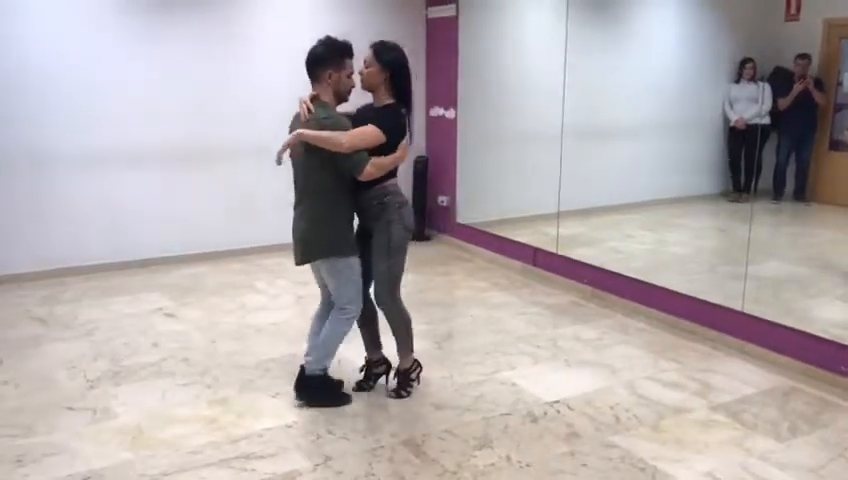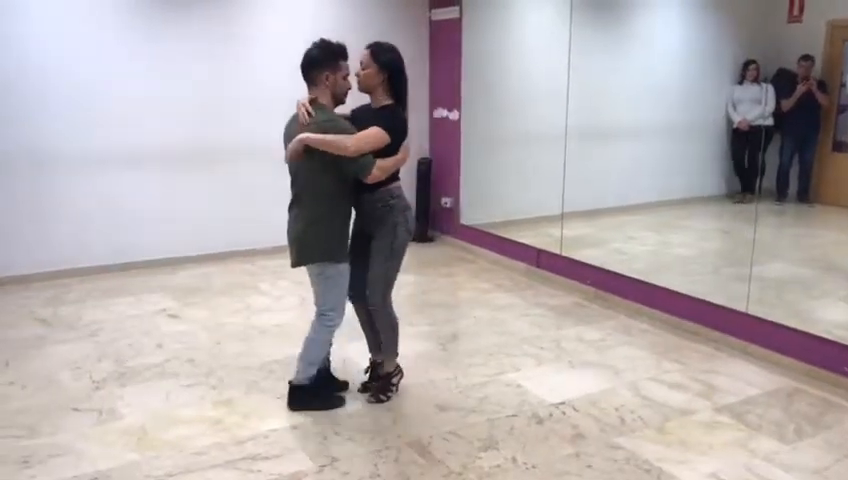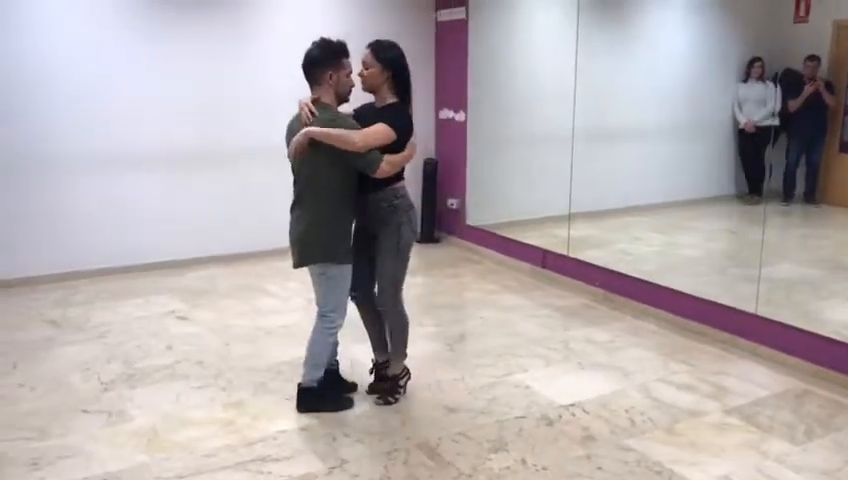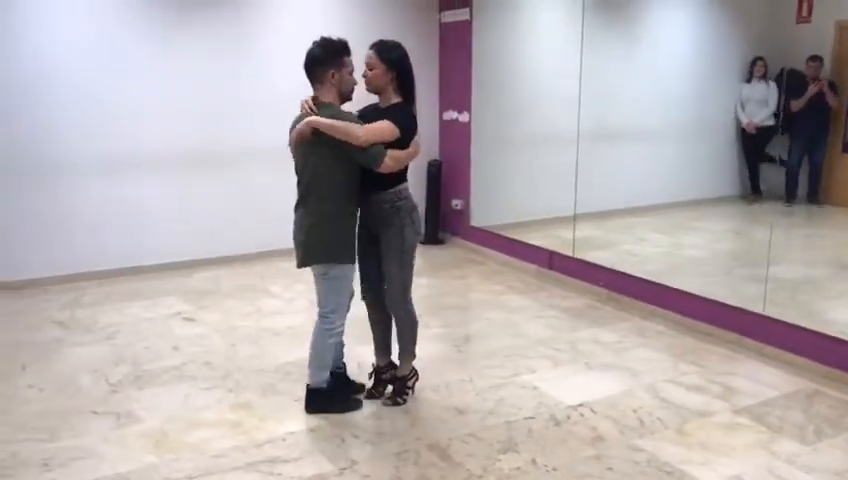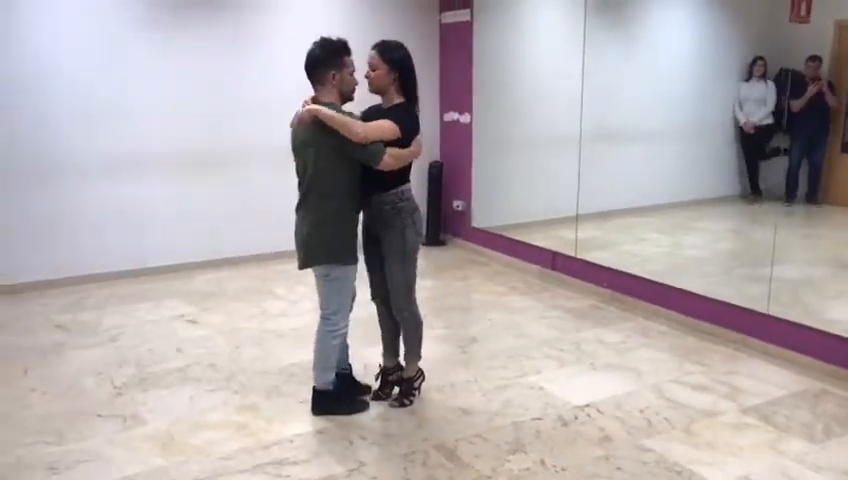
dt=0.2s
person 1, frame 1
left shoulder: (301, 118)
right shoulder: (330, 123)
right elbow: (365, 170)
right wrist: (399, 156)
left hip: (311, 228)
right hip: (329, 233)
left knee: (331, 301)
right knee: (348, 306)
left ankle: (310, 372)
right ankle: (315, 379)
person 1, frame 2
left shoulder: (296, 122)
right shoulder: (332, 126)
right elbow: (371, 172)
right wrist: (401, 157)
left hip: (306, 229)
right hip: (323, 236)
left knee: (328, 306)
right knee: (330, 313)
left ankle: (319, 372)
right ankle: (302, 387)
person 1, frame 3
left shoulder: (298, 121)
right shoulder: (337, 124)
right elbow: (379, 167)
right wrist: (408, 154)
left hip: (309, 229)
right hip: (325, 235)
left knee: (333, 307)
right knee: (331, 314)
left ankle: (328, 373)
right ankle: (311, 389)
person 1, frame 4
left shoulder: (301, 121)
right shoulder: (339, 121)
right elbow: (384, 162)
left hip: (314, 228)
right hip: (329, 234)
left knee: (338, 306)
right knee: (331, 314)
left ankle: (336, 374)
right ankle: (318, 390)
person 1, frame 5
left shoulder: (303, 122)
right elbow: (385, 160)
right wrist: (414, 151)
left hip: (316, 229)
right hip: (330, 235)
left knee: (341, 306)
right knee: (333, 315)
left ankle: (341, 375)
right ankle: (325, 393)
person 2, frame 1
left shoulder: (391, 117)
right shoulder: (367, 111)
left elbow: (345, 144)
right elbow: (336, 126)
left wrist: (299, 135)
right wrist: (311, 104)
left hip: (389, 212)
right hip: (368, 214)
left knee: (385, 295)
right knee: (356, 291)
left ankle: (408, 365)
right ankle: (375, 360)
person 2, frame 2
left shoulder: (391, 118)
right shoulder: (362, 112)
left elbow: (351, 147)
left wrist: (305, 138)
right wrist: (307, 107)
left hip: (390, 214)
right hip: (365, 215)
left knee: (377, 297)
right knee: (356, 292)
left ankle: (391, 368)
right ankle: (378, 362)
person 2, frame 3
left shoulder: (398, 116)
right shoulder: (365, 111)
left elbow: (358, 142)
right elbow: (337, 125)
left wrist: (310, 132)
right wrist: (310, 107)
left hip: (394, 214)
right hip: (366, 214)
left knee: (387, 297)
right knee: (360, 292)
left ankle: (398, 370)
right ankle: (382, 362)
person 2, frame 4
left shoulder: (402, 116)
right shoulder: (370, 111)
left elbow: (361, 137)
left wrist: (314, 122)
right wrist: (313, 108)
left hip: (397, 215)
right hip: (369, 214)
left knee: (397, 298)
right knee: (371, 294)
left ankle: (406, 371)
right ankle: (383, 365)
person 2, frame 5
left shoulder: (404, 117)
right shoulder: (374, 112)
left elbow: (360, 134)
left wrist: (317, 111)
right wrist: (316, 108)
left hip: (399, 215)
right hip: (373, 214)
left knee: (401, 299)
right knee: (381, 297)
left ankle: (412, 372)
right ankle: (391, 366)
person 3, frame 1
left shoulder: (816, 83)
left elbow: (822, 101)
right elbow: (781, 106)
left wrist: (811, 88)
right wrist: (794, 91)
left hip: (808, 130)
right hip: (787, 129)
left knee: (804, 162)
right knee: (782, 161)
left ankle: (800, 192)
right ankle: (778, 192)
person 3, frame 2
left shoulder: (819, 84)
left elbow: (825, 103)
right elbow: (784, 107)
left wrist: (815, 89)
right wrist: (798, 93)
left hip: (811, 131)
right hip: (791, 130)
left knee: (807, 163)
right knee: (785, 162)
left ankle: (803, 194)
right ankle: (781, 193)
person 3, frame 3
left shoulder: (826, 85)
left elbow: (832, 103)
right elbow: (791, 107)
left wrist: (822, 90)
right wrist: (805, 93)
left hip: (818, 132)
right hip: (797, 131)
left knee: (814, 164)
right knee: (791, 163)
left ankle: (810, 194)
right ankle: (788, 194)
person 3, frame 4
left shoulder: (829, 85)
left elbow: (834, 104)
right elbow: (794, 107)
left wrist: (826, 90)
right wrist: (808, 94)
left hip: (820, 132)
right hip: (800, 131)
left knee: (817, 164)
right knee: (794, 163)
left ankle: (813, 195)
right ankle: (790, 195)
person 3, frame 5
left shoulder: (827, 85)
right shoulder: (798, 85)
left elbow: (833, 105)
right elbow: (794, 107)
left wrist: (826, 90)
right wrist: (808, 94)
left hip: (820, 132)
right hip: (800, 132)
left knee: (816, 164)
right knee: (794, 164)
left ankle: (812, 195)
right ankle: (790, 195)
person 4, frame 1
left shoulder: (763, 86)
right shoulder: (733, 87)
left elbow: (766, 107)
right elbow: (727, 106)
left wrist: (745, 118)
right wrist: (735, 119)
left hip: (757, 126)
right hip: (736, 126)
left knee: (751, 158)
right knee: (733, 157)
left ankle: (747, 190)
right ankle: (736, 189)
person 4, frame 2
left shoulder: (765, 87)
right shoulder: (736, 88)
left elbow: (769, 108)
right elbow: (730, 107)
left wrist: (748, 119)
right wrist: (738, 120)
left hip: (759, 127)
right hip: (739, 127)
left knee: (753, 159)
right knee: (737, 158)
left ankle: (751, 191)
right ankle: (743, 189)
person 4, frame 3
left shoulder: (769, 86)
right shoulder: (741, 86)
left elbow: (772, 107)
right elbow: (736, 107)
left wrist: (754, 121)
right wrist: (744, 122)
left hip: (764, 127)
right hip: (745, 128)
left knee: (758, 158)
right knee: (746, 159)
left ankle: (758, 192)
right ankle: (751, 191)
person 4, frame 4
left shoulder: (770, 85)
right shoulder: (744, 86)
left elbow: (771, 108)
right elbow: (739, 107)
left wrist: (756, 122)
right wrist: (746, 122)
left hip: (765, 127)
right hip: (747, 128)
left knee: (759, 155)
right knee: (750, 159)
right ankle: (755, 191)
person 4, frame 5
left shoulder: (769, 85)
right shoulder: (743, 85)
left elbow: (769, 107)
right elbow: (737, 105)
left wrist: (753, 121)
right wrist: (744, 121)
left hip: (764, 126)
right hip: (745, 127)
left knee: (760, 155)
right knee: (749, 159)
right ankle: (755, 191)
